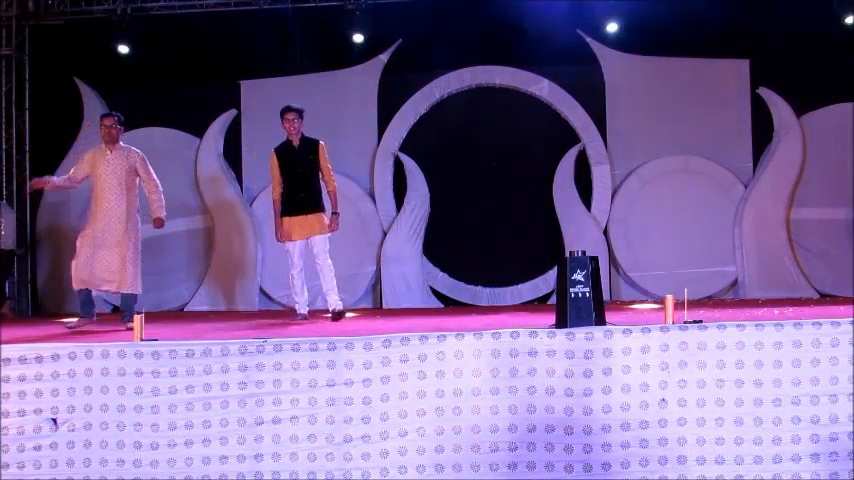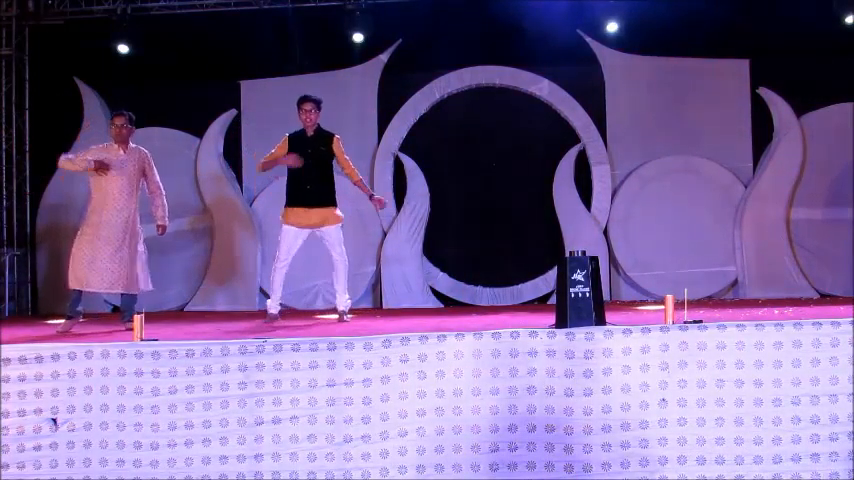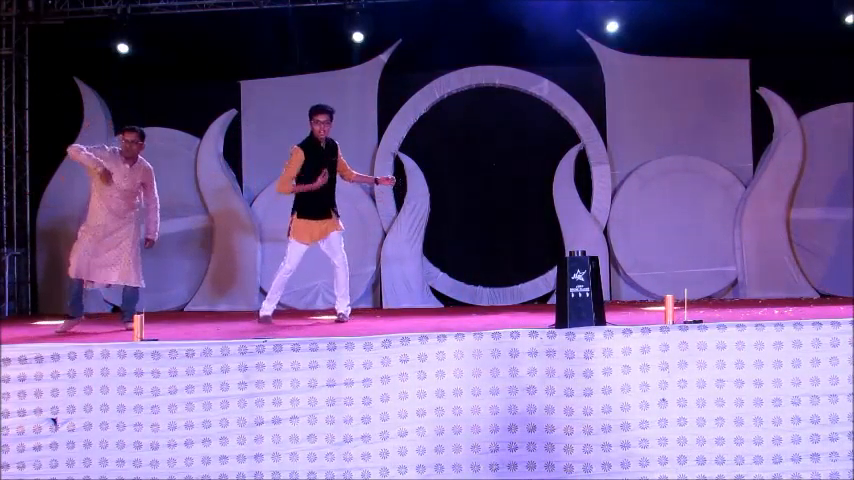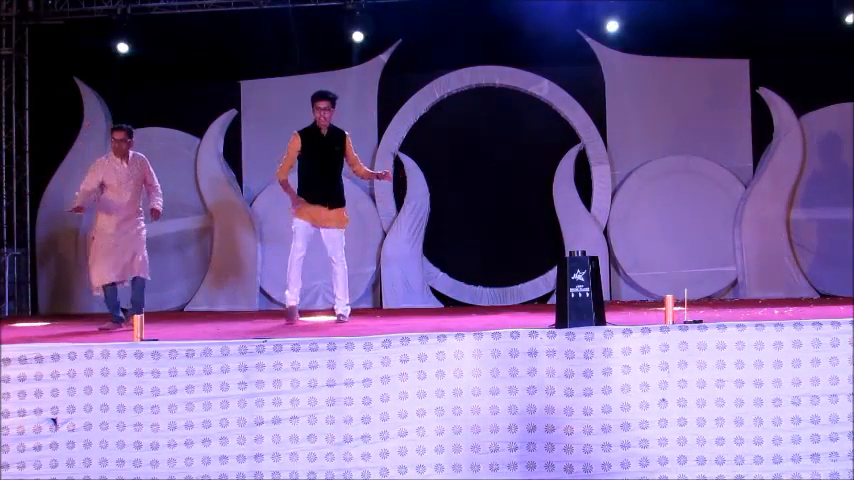
dt=0.4s
person 1, frame 1
left shoulder: (317, 146)
right shoulder: (277, 153)
left elbow: (329, 181)
right elbow: (277, 191)
left wrist: (335, 212)
right wrist: (277, 223)
left hip: (316, 214)
right hip: (290, 218)
left knee: (323, 260)
right knee: (296, 265)
left ankle: (335, 305)
right ankle: (302, 309)
person 1, frame 2
left shoulder: (331, 140)
right shoulder: (290, 140)
left elbow: (350, 170)
right elbow: (263, 166)
left wrist: (371, 195)
right wrist: (281, 160)
left hip: (326, 210)
right hip: (295, 211)
left knee: (339, 256)
right knee: (282, 260)
left ankle: (343, 307)
right ankle: (273, 308)
person 1, frame 3
left shoulder: (333, 147)
right shoulder: (300, 150)
left elbow: (347, 173)
right elbow: (282, 186)
left wrist: (377, 180)
right wrist: (314, 185)
left hip: (329, 219)
right hip: (305, 220)
left knee: (341, 262)
right knee: (289, 266)
left ankle: (342, 309)
right ankle: (266, 310)
person 1, frame 4
left shoulder: (342, 137)
right shoulder: (300, 137)
left elbow: (357, 168)
right elbow: (282, 172)
left wrist: (379, 175)
right wrist: (293, 195)
left hip: (334, 207)
right hip: (306, 206)
left knee: (338, 258)
right knee: (297, 251)
left ankle: (342, 309)
right ankle: (292, 303)
person 2, frame 1
left shoulder: (134, 155)
right shoulder: (92, 156)
left elbow: (152, 185)
right elbow: (72, 179)
left wrist: (158, 213)
right wrist: (49, 181)
left hip: (125, 223)
right hip: (98, 222)
left knee: (127, 267)
right knee: (83, 265)
left ankle: (129, 318)
right ankle: (87, 314)
person 2, frame 2
left shoulder: (142, 156)
right shoulder: (98, 152)
left elbow: (155, 189)
right elbow: (63, 161)
left wrist: (161, 218)
right wrist: (90, 165)
left hip: (127, 223)
right hip: (98, 222)
left knee: (128, 268)
right knee: (82, 264)
left ankle: (128, 318)
right ankle: (73, 314)
person 2, frame 3
left shoulder: (145, 169)
right shoulder: (106, 154)
left elbow: (151, 202)
right elbow: (74, 150)
left wrist: (151, 233)
right wrist: (98, 167)
left hip: (126, 225)
right hip: (96, 224)
left knee: (130, 272)
right knee: (78, 266)
left ankle: (129, 318)
right ankle: (74, 315)
person 2, frame 4
left shoulder: (141, 161)
right shoulder: (101, 165)
left elbow: (153, 187)
right elbow: (86, 191)
left wrist: (156, 205)
right wrist: (80, 205)
left hip: (133, 224)
right hip: (107, 227)
left knee: (137, 267)
right knee: (106, 272)
left ankle: (136, 313)
right ankle: (115, 318)
